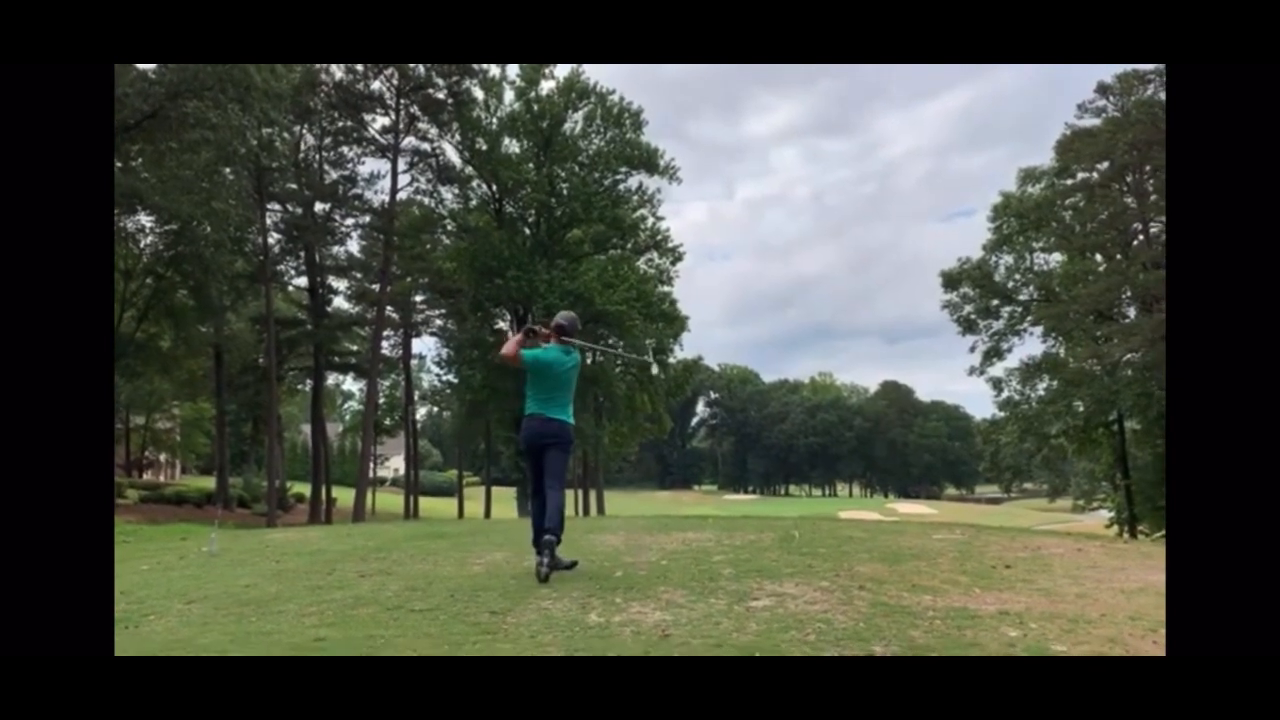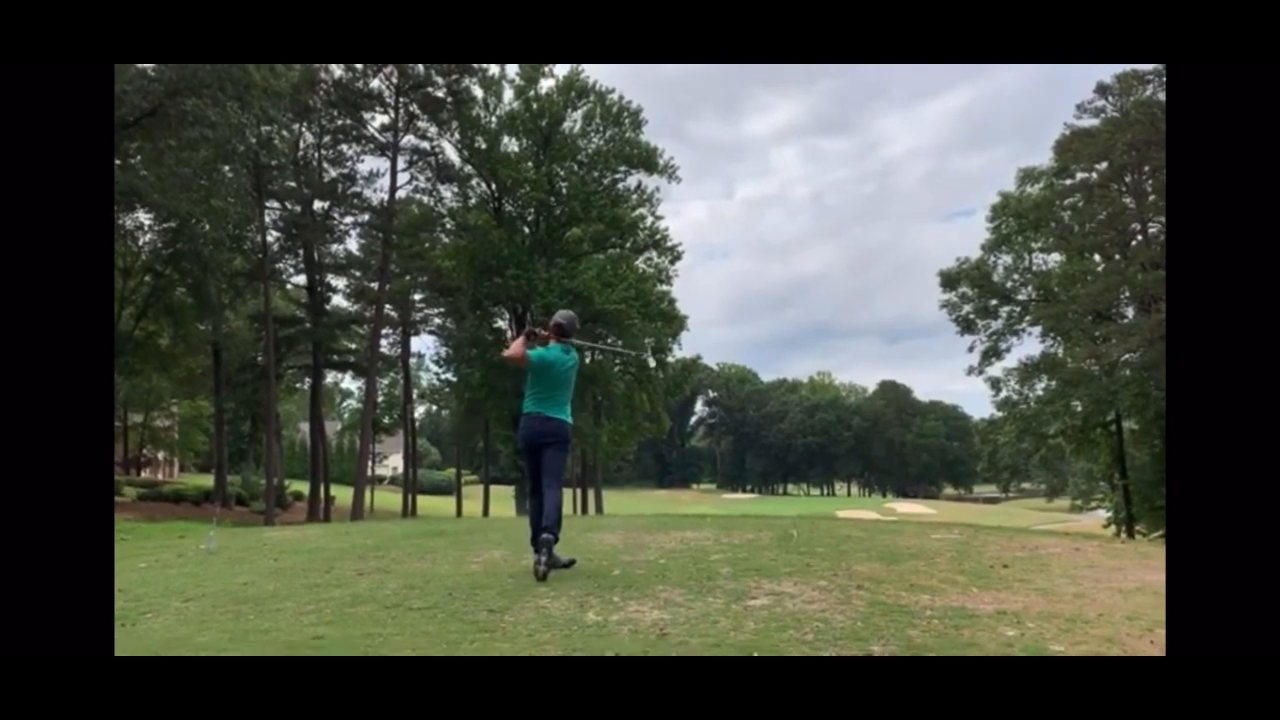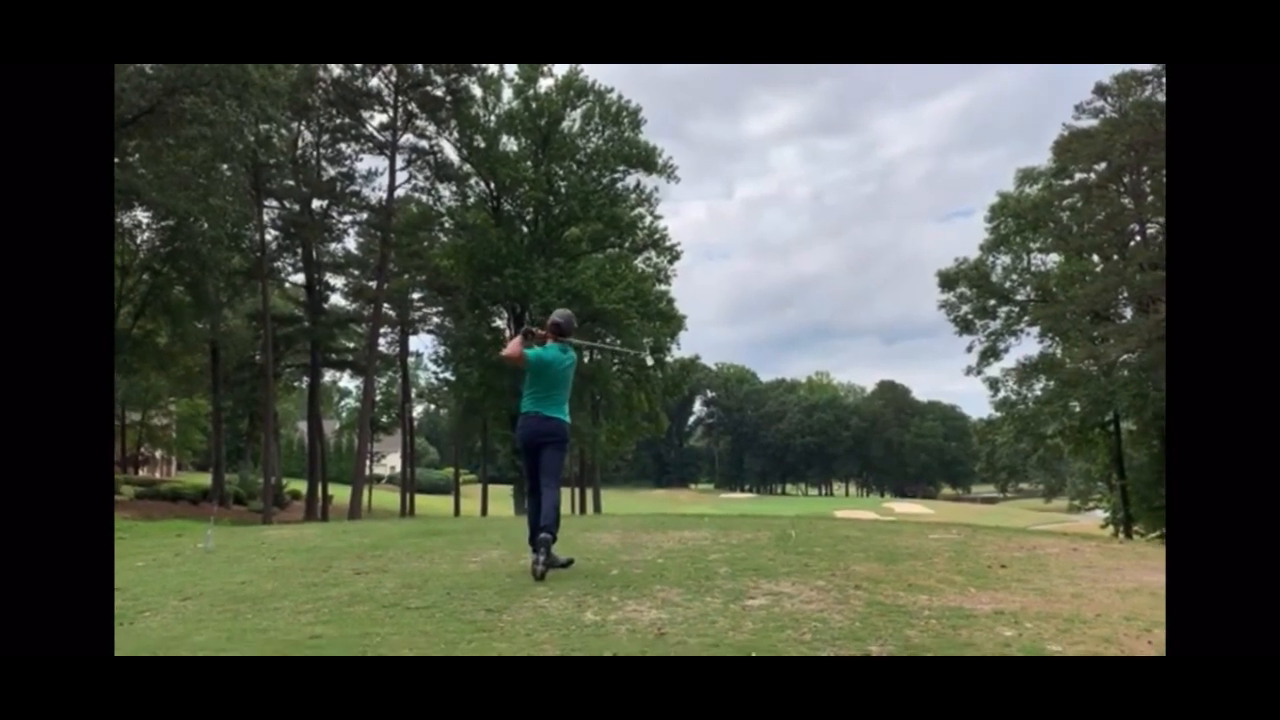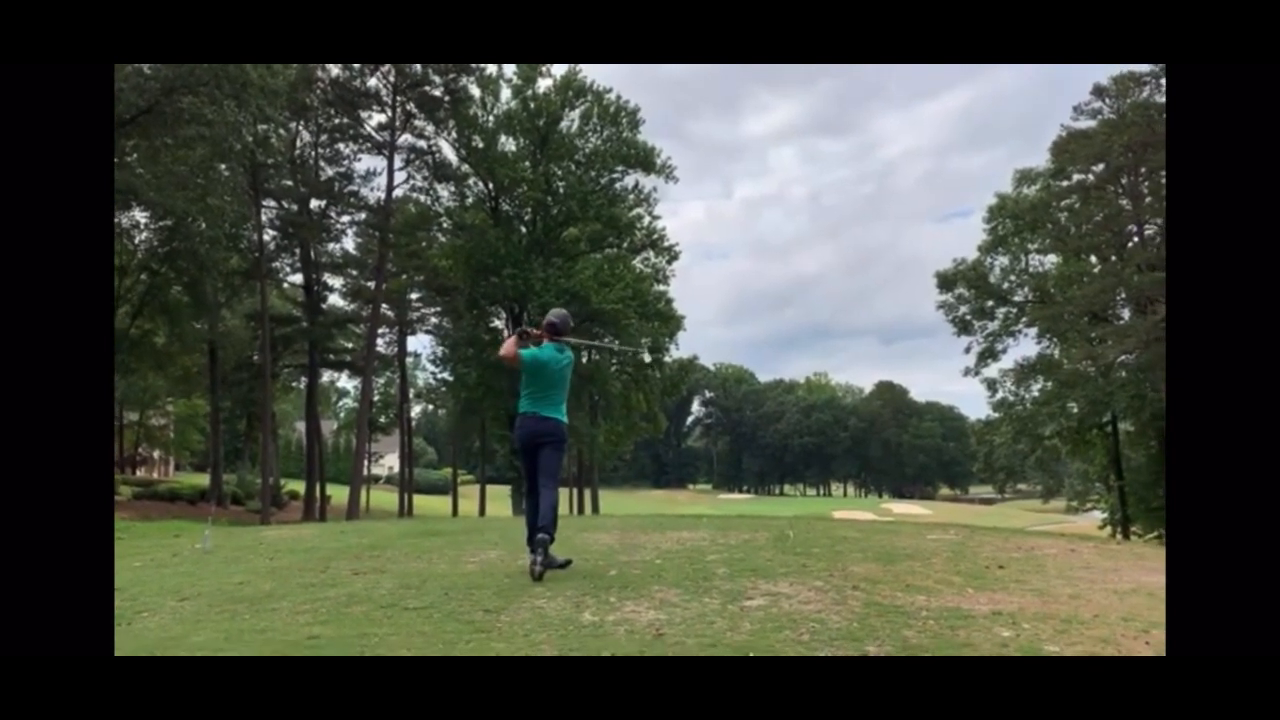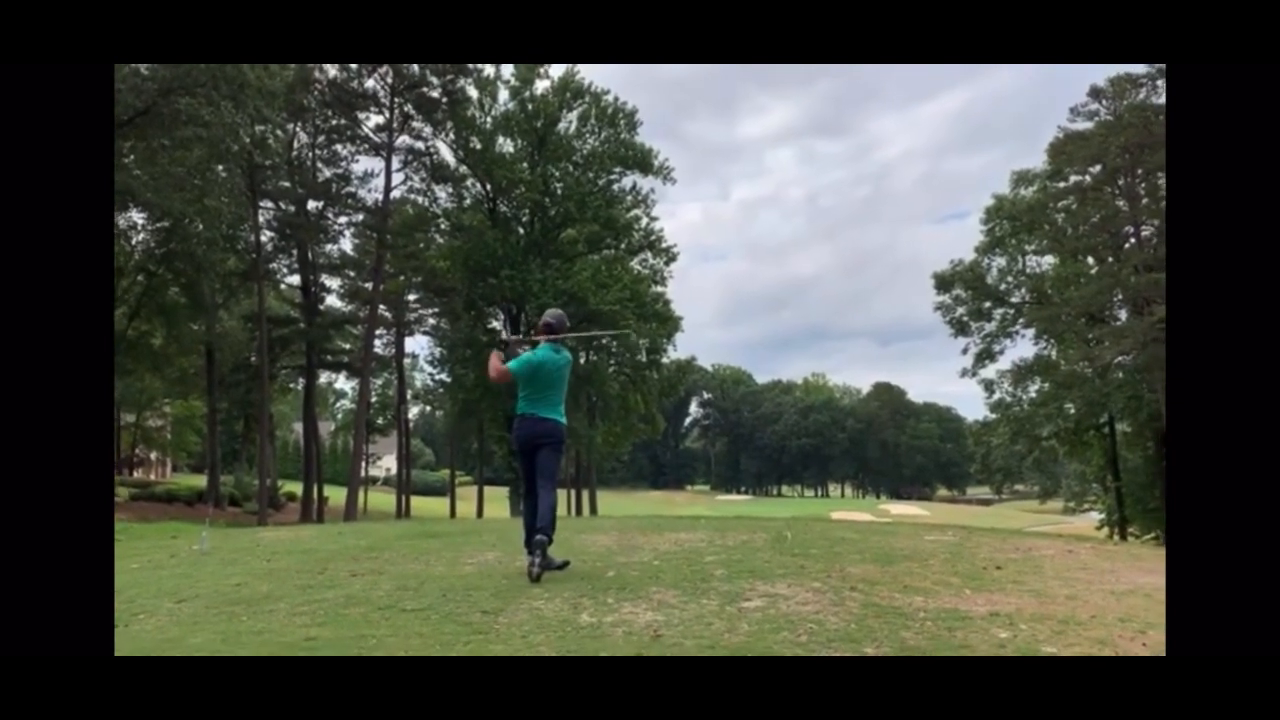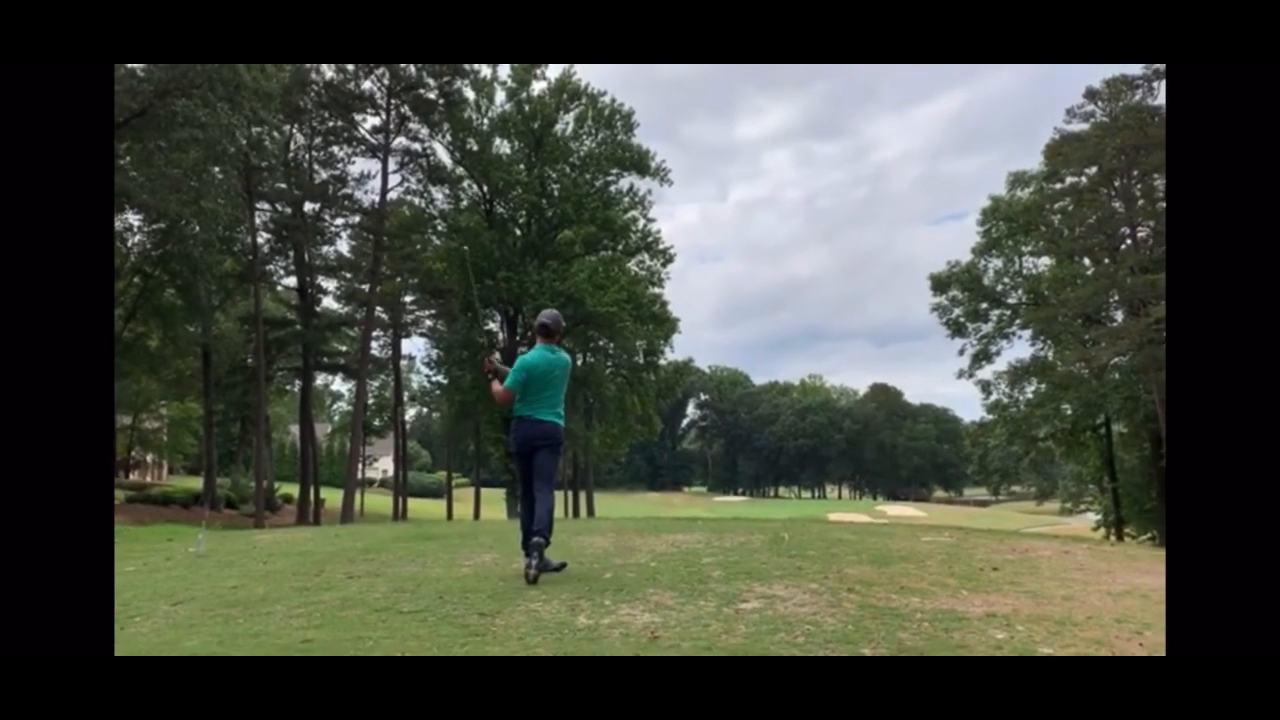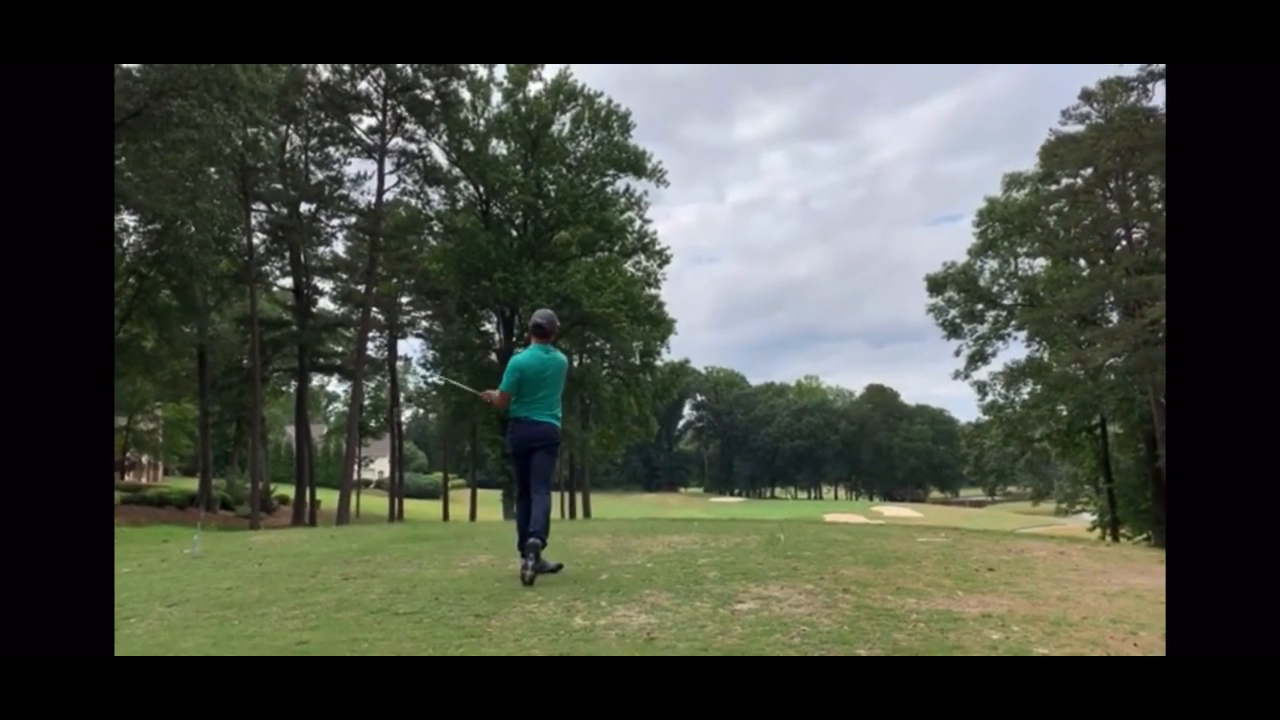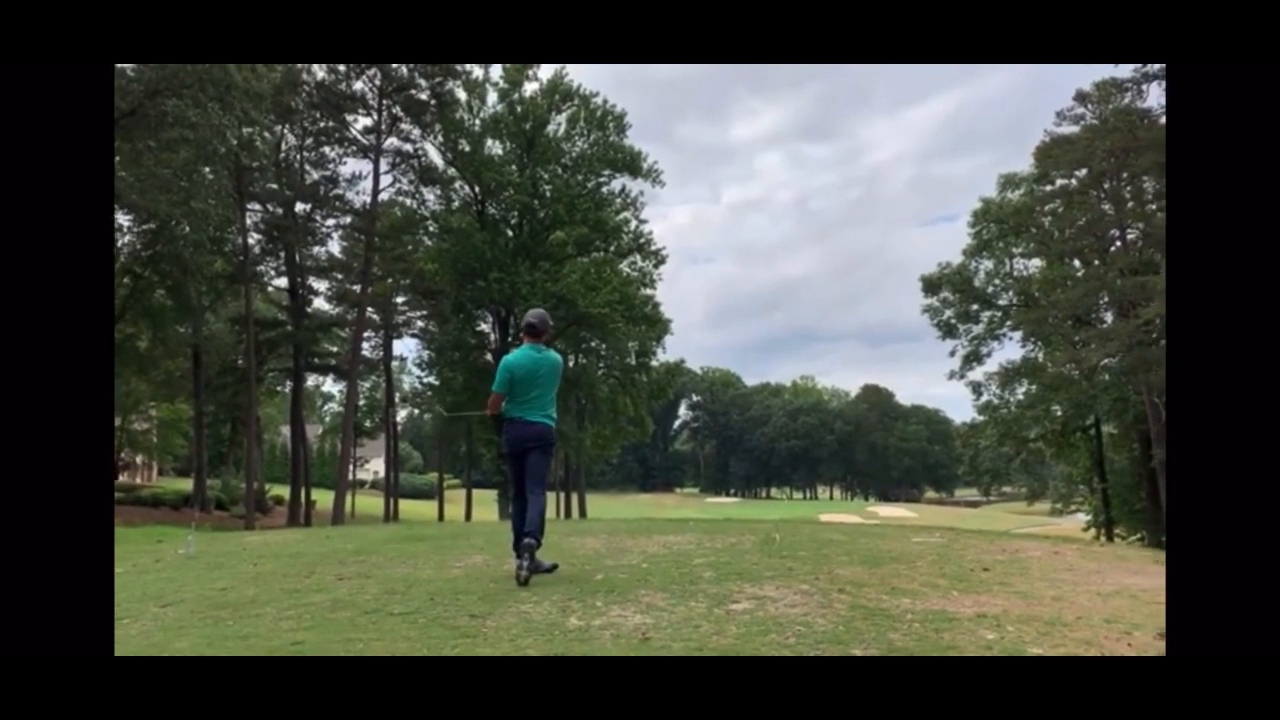
dt=0.2s
person 1, frame 1
left shoulder: (544, 357)
right shoulder: (573, 357)
left elbow: (506, 354)
left wrist: (524, 334)
right wrist: (540, 340)
left hip: (533, 427)
right hip: (560, 429)
left knee: (538, 490)
right knee: (554, 487)
left ankle: (544, 552)
right ankle: (550, 538)
person 1, frame 2
left shoulder: (546, 357)
right shoulder: (571, 356)
left elbow: (512, 355)
left wrist: (526, 337)
right wrist: (542, 341)
left hip: (531, 425)
right hip: (558, 427)
left knee: (536, 489)
right knee: (552, 486)
left ankle: (542, 550)
right ankle: (548, 536)
person 1, frame 3
left shoulder: (544, 356)
right shoulder: (570, 356)
left elbow: (510, 354)
left wrist: (523, 336)
right wrist: (540, 341)
left hip: (529, 425)
right hip: (556, 427)
left knee: (534, 488)
right knee: (550, 485)
left ankle: (540, 550)
right ankle: (546, 537)
person 1, frame 4
left shoulder: (540, 356)
right shoulder: (567, 356)
left elbow: (506, 354)
left wrist: (518, 336)
right wrist: (537, 341)
left hip: (528, 425)
right hip: (554, 427)
left knee: (532, 489)
right knee: (548, 486)
left ankle: (537, 550)
right ankle: (544, 537)
person 1, frame 5
left shoulder: (533, 358)
right shoulder: (565, 358)
left elbow: (496, 373)
left wrist: (497, 351)
right wrist: (517, 351)
left hip: (526, 427)
right hip: (552, 428)
left knee: (530, 490)
right knee: (547, 487)
left ankle: (534, 551)
right ankle: (542, 539)
person 1, frame 6
left shoulder: (527, 360)
right shoulder: (565, 360)
left elbow: (504, 397)
left wrist: (494, 383)
right wrist: (500, 369)
left hip: (523, 429)
right hip: (551, 430)
left knee: (527, 492)
right knee: (544, 489)
left ankle: (532, 553)
right ankle: (539, 541)
person 1, frame 7
left shoulder: (519, 360)
right shoulder: (561, 361)
left elbow: (502, 402)
left wrist: (492, 396)
right wrist: (498, 392)
left hip: (520, 430)
right hip: (547, 431)
left knee: (523, 493)
right knee: (540, 490)
left ankle: (528, 554)
right ankle: (535, 542)
person 1, frame 8
left shoulder: (510, 361)
right shoulder: (556, 361)
left elbow: (494, 404)
left wrist: (494, 411)
left hip: (515, 430)
right hip: (542, 430)
left knee: (519, 493)
right knee: (536, 491)
left ankle: (524, 554)
right ankle: (530, 542)
